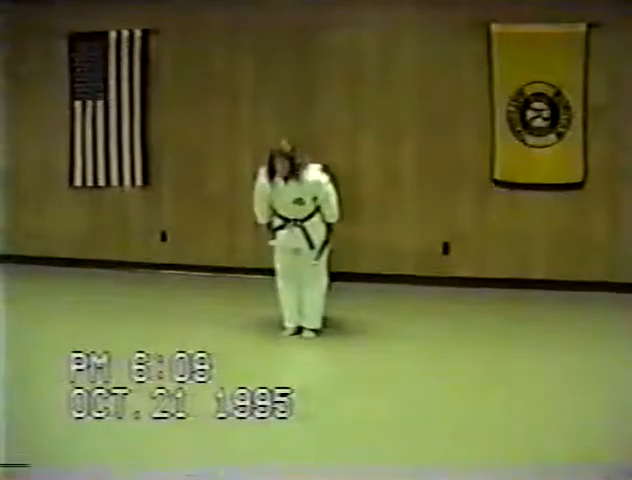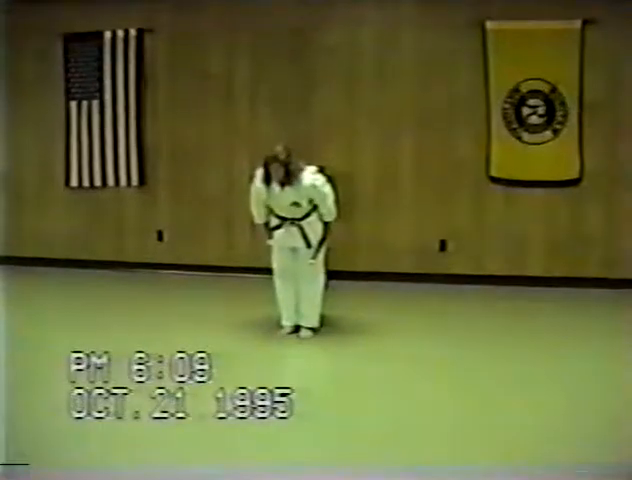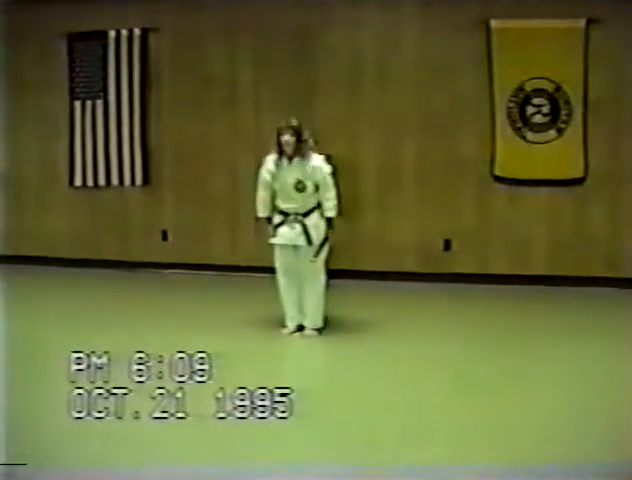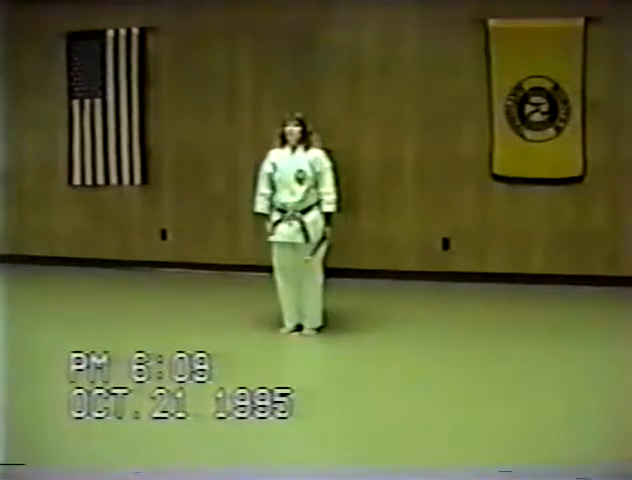
dt=0.4s
person 1, frame 1
left shoulder: (313, 178)
right shoulder: (264, 180)
left elbow: (329, 202)
right elbow: (261, 205)
left wrist: (329, 228)
right wrist: (268, 227)
left hip: (312, 228)
right hip: (284, 228)
left knee: (313, 274)
right knee: (285, 274)
left ankle: (311, 324)
right ankle: (291, 322)
person 1, frame 2
left shoulder: (309, 181)
right shoulder: (260, 183)
left elbow: (326, 201)
right elbow: (258, 206)
left wrist: (326, 226)
right wrist: (265, 226)
left hip: (309, 226)
right hip: (281, 227)
left knee: (310, 273)
right knee: (282, 273)
left ankle: (309, 322)
right ankle: (289, 321)
person 1, frame 3
left shoulder: (315, 163)
right shoulder: (270, 162)
left elbow: (328, 195)
right elbow: (264, 194)
left wrist: (328, 224)
right wrist: (268, 222)
left hip: (311, 223)
right hip: (284, 223)
left knee: (313, 273)
right knee: (285, 272)
left ankle: (313, 322)
right ankle: (293, 320)
person 1, frame 4
left shoulder: (316, 156)
right shoulder: (273, 157)
left elbow: (327, 190)
right elbow: (264, 189)
left wrist: (327, 221)
right wrist: (267, 219)
left hip: (309, 221)
right hip: (282, 221)
left knee: (310, 271)
right knee: (284, 271)
left ankle: (312, 322)
right ankle: (291, 320)
